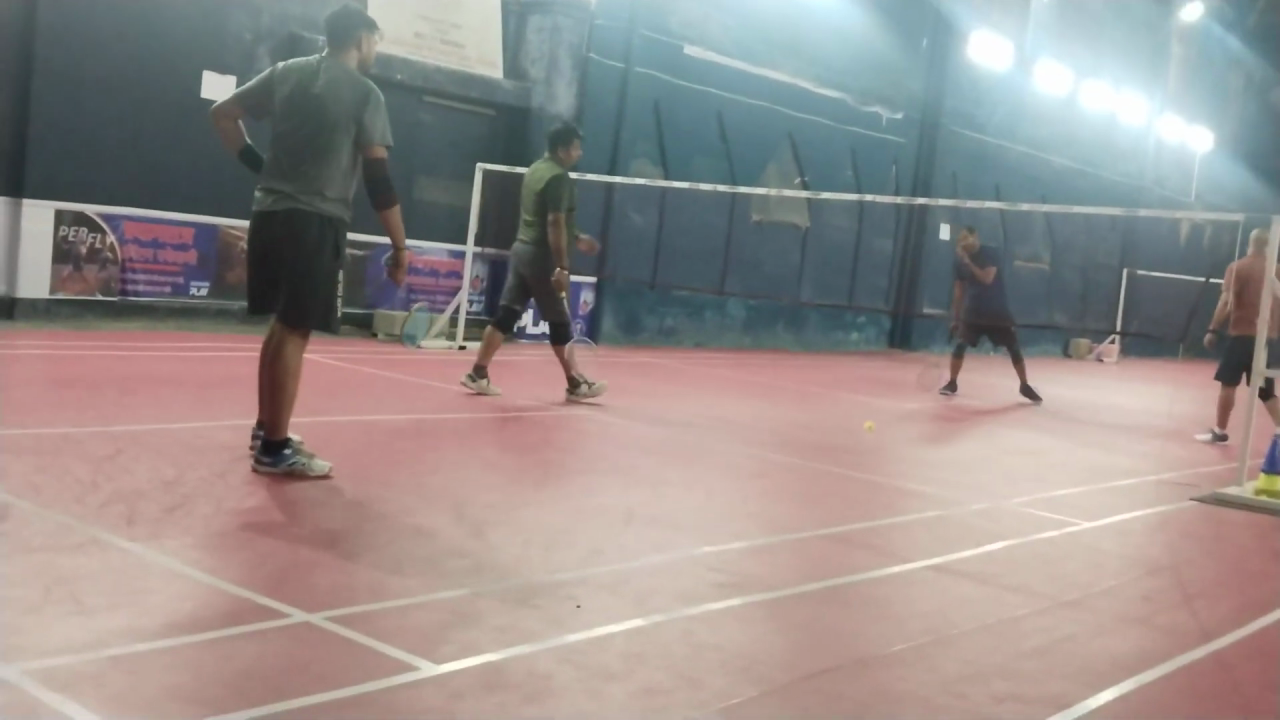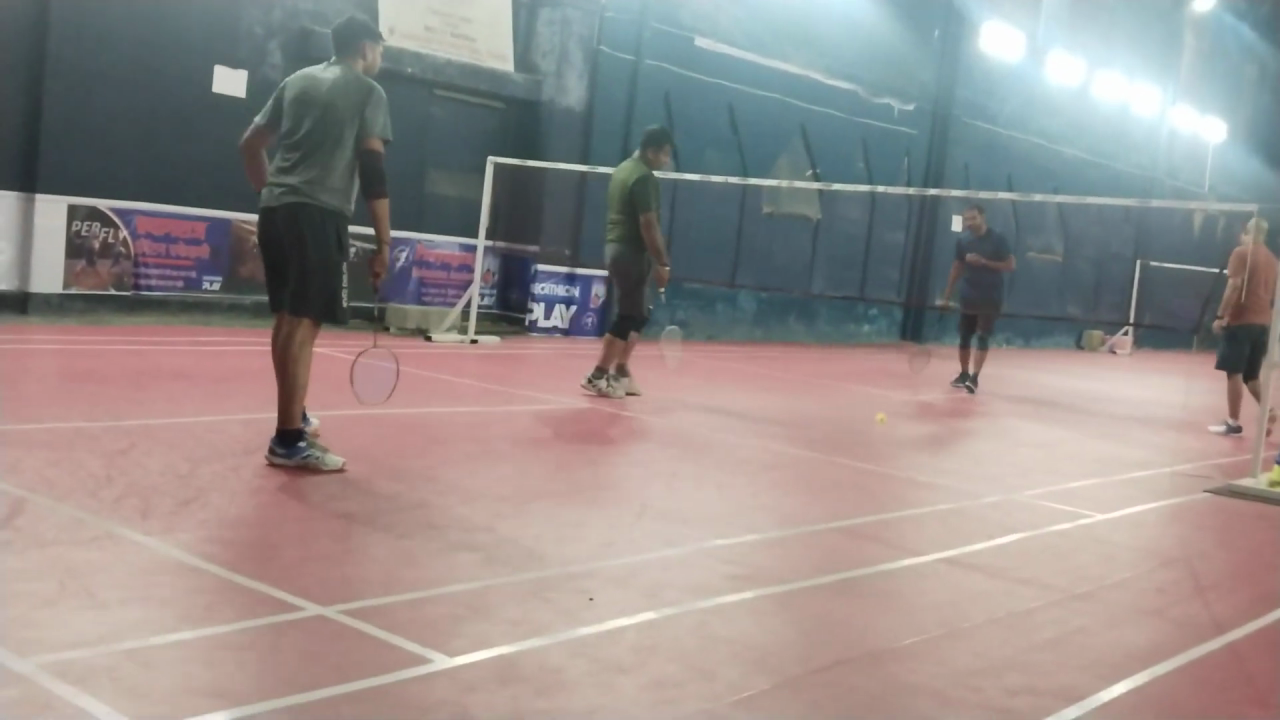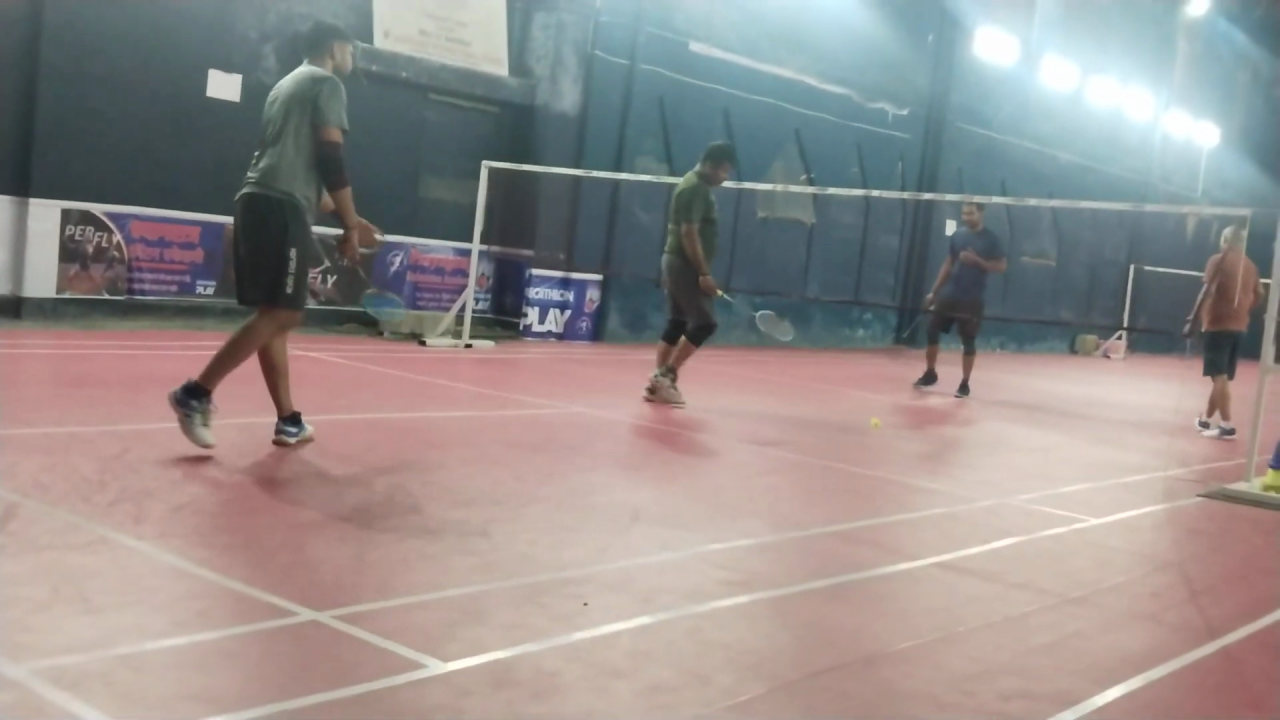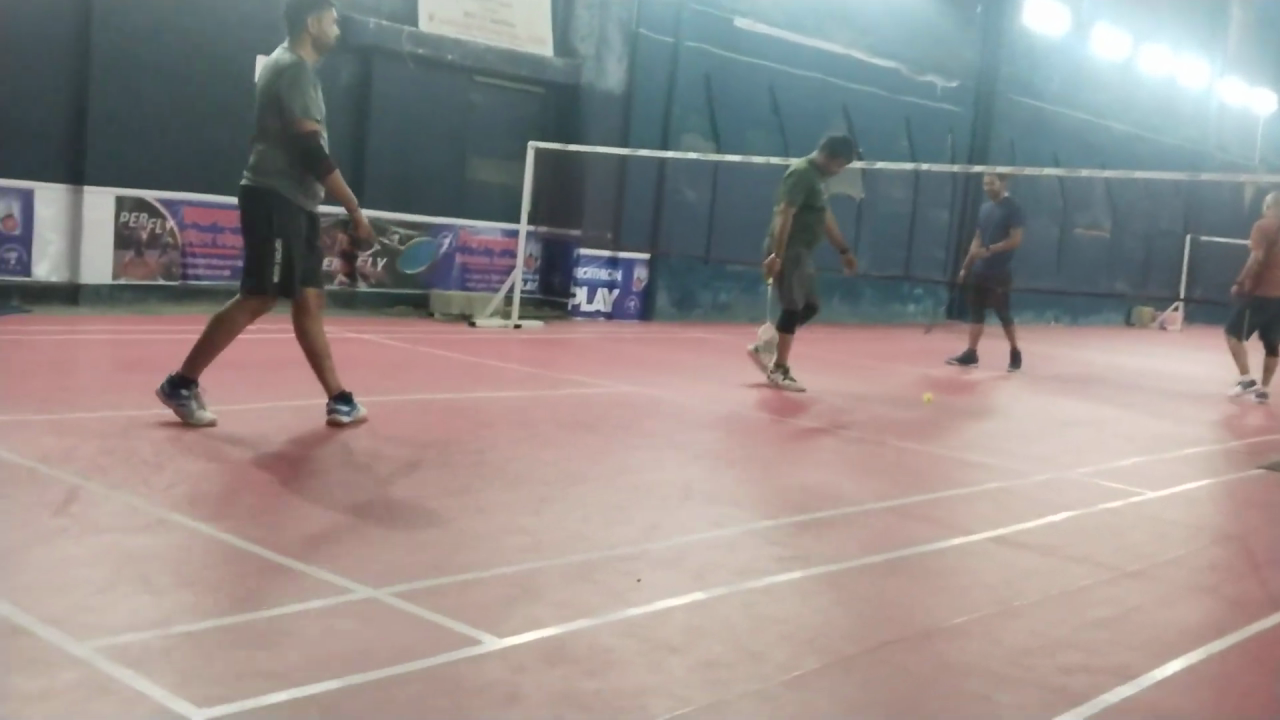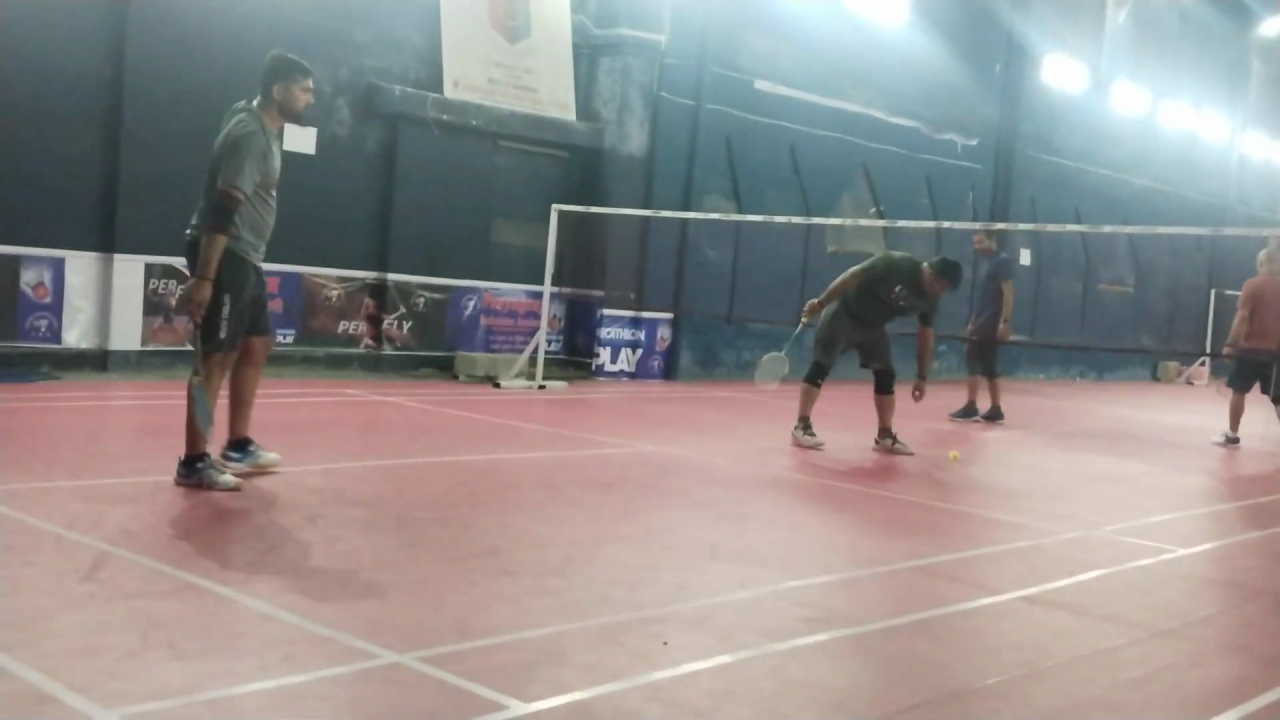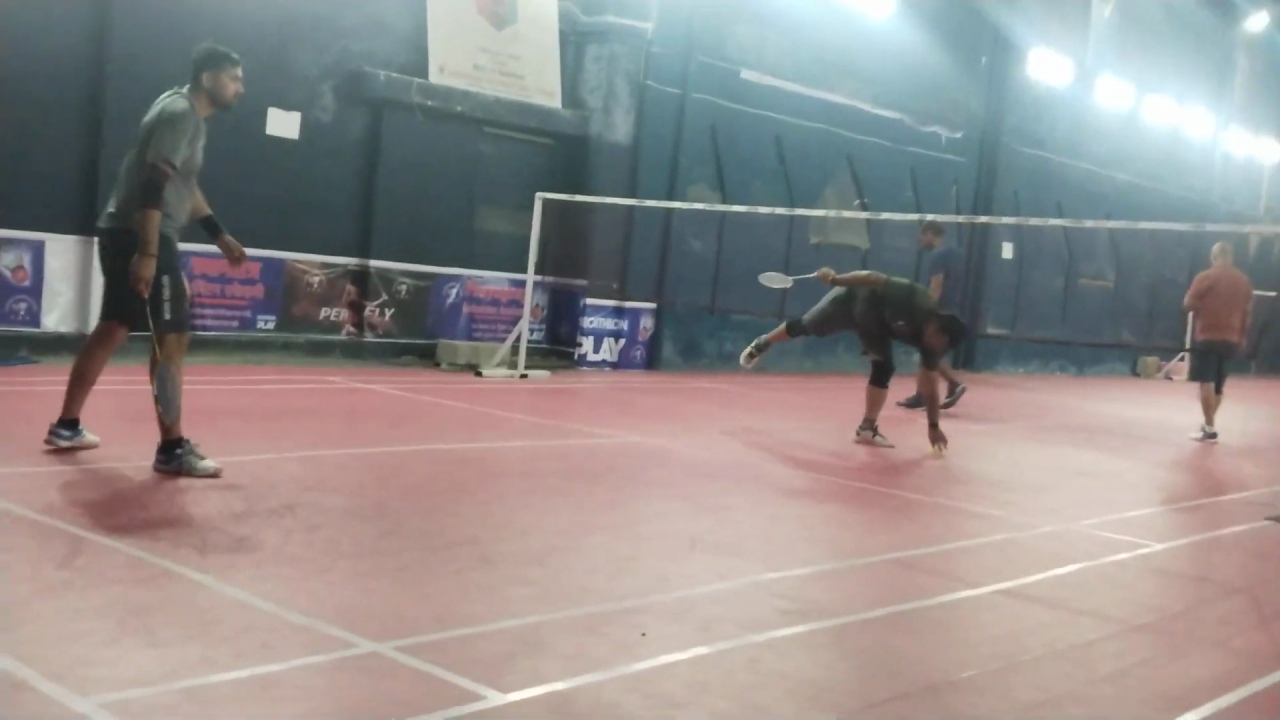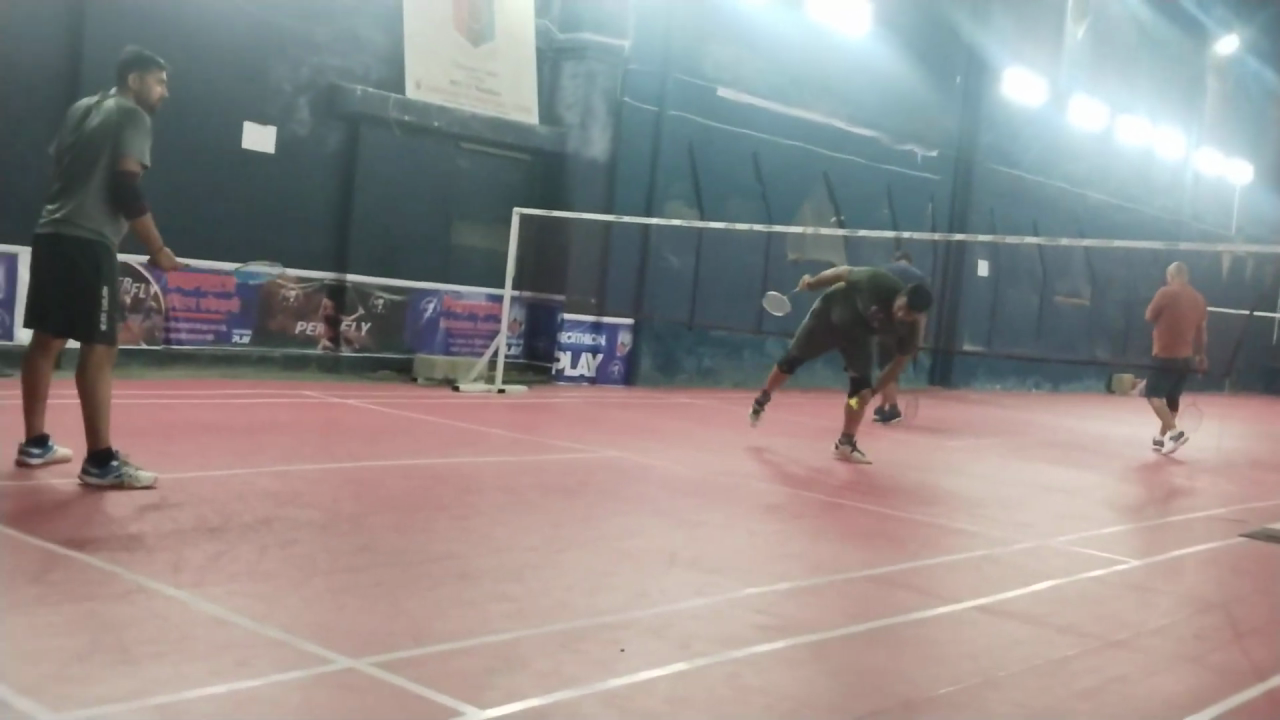
dt=0.4s
person 1, frame 1
left shoulder: (285, 73)
right shoulder: (365, 94)
left elbow: (223, 113)
right elbow: (377, 177)
left wrist: (256, 163)
right wrist: (399, 247)
left hip: (268, 214)
right hip: (316, 222)
left knee: (280, 326)
right knee: (295, 333)
left ankle: (265, 427)
right ankle: (275, 449)
person 1, frame 2
left shoulder: (296, 81)
right shoulder: (369, 92)
left elbow: (250, 143)
right elbow: (372, 172)
right wrist: (383, 243)
left hip: (275, 211)
right hip: (319, 215)
left knee: (290, 317)
right knee: (305, 323)
left ankle: (293, 416)
right ankle: (289, 441)
person 1, frame 3
left shoulder: (286, 86)
right shoulder: (326, 84)
right elbow: (330, 161)
left wrist: (349, 219)
right wrist: (350, 228)
left hip: (262, 204)
right hip: (279, 208)
left knee: (278, 314)
right knee: (279, 313)
left ankle: (289, 420)
right ankle: (195, 394)
person 1, frame 4
left shoulder: (292, 65)
right shoulder: (294, 69)
right elbow: (313, 152)
left wrist: (324, 208)
right wrist: (355, 209)
left hip: (294, 204)
right hip: (274, 200)
left knee: (310, 300)
right knee: (257, 299)
left ankle: (338, 400)
right ankle: (180, 385)
person 1, frame 5
left shoulder: (259, 123)
right shoulder: (250, 136)
right elbow: (221, 210)
right wrist: (202, 278)
left hip: (243, 257)
right hip: (224, 257)
left knee: (256, 347)
right knee: (219, 355)
left ankle: (238, 444)
right ankle: (193, 462)
person 1, frame 6
left shoulder: (183, 114)
right shoulder: (181, 115)
left elbow: (182, 187)
right elbow: (152, 187)
left wrist: (220, 235)
right wrist: (147, 252)
left hip: (123, 233)
right hip: (137, 237)
left knee: (113, 329)
right knee: (171, 337)
left ankle: (66, 425)
right ankle: (172, 448)
person 1, frame 7
left shoulder: (82, 109)
right shoulder: (133, 117)
right elbow: (127, 190)
right wrist: (158, 250)
left hip: (52, 235)
right hip: (88, 244)
left knee: (47, 340)
right knee: (98, 349)
left ankle: (35, 443)
right ankle: (101, 461)
person 2, frame 1
left shoulder: (535, 171)
right shoulder: (558, 178)
right elbow: (555, 225)
left wrist: (576, 237)
right wrist: (562, 267)
left hip: (521, 249)
right hip: (541, 256)
left knee: (507, 314)
right knee: (559, 320)
left ankle: (478, 375)
right ankle: (576, 385)
person 2, frame 2
left shoulder: (623, 170)
right shoulder: (644, 178)
right elbow: (648, 225)
right wrist: (662, 264)
left hip: (616, 248)
right hip: (631, 253)
left knee: (635, 316)
right knee: (627, 317)
left ankle: (620, 372)
right ankle: (597, 377)
person 2, frame 3
left shoulder: (700, 187)
right shoulder: (694, 189)
right elbow: (689, 234)
left wrist: (702, 271)
right wrist: (705, 273)
left hip: (680, 264)
right hip: (684, 265)
left knee: (677, 325)
right knee: (705, 323)
left ankle: (658, 385)
right ankle: (667, 374)
person 2, frame 4
left shoulder: (819, 177)
right shoulder: (802, 174)
left elbow: (825, 217)
right elbow: (784, 214)
left wrist: (844, 250)
right wrist: (776, 254)
left hip: (801, 252)
right hip: (788, 250)
left knee: (809, 306)
right knee: (793, 310)
left ankle: (763, 345)
right ankle: (779, 372)
person 2, frame 5
left shoulder: (930, 297)
right shoulder: (896, 264)
left elbow: (925, 334)
right elbow: (852, 275)
left wrist: (922, 376)
right wrist: (821, 302)
left hip: (872, 326)
right hip: (844, 315)
left knee: (886, 374)
right knee: (821, 367)
left ankle: (885, 436)
right ankle: (801, 427)
person 2, frame 6
left shoulder: (930, 341)
right shoulder: (910, 299)
left elbow: (928, 384)
right elbow: (873, 278)
left wrist: (934, 426)
right wrist: (834, 279)
left hip: (877, 328)
right hip: (850, 301)
left knee: (884, 368)
right knee: (803, 327)
left ankle: (867, 428)
right ankle: (761, 345)
person 2, frame 7
left shoulder: (907, 330)
right shoulder: (876, 282)
left elbow: (898, 363)
right elbow: (841, 272)
left wrist: (873, 390)
right wrist: (811, 282)
left hip: (858, 337)
right hip: (828, 317)
left knee: (861, 386)
right knee: (793, 359)
left ankle: (846, 443)
right ankle: (763, 399)
person 3, frame 1
left shoulder: (1237, 268)
left elbow: (1226, 301)
left wrist: (1212, 330)
left hip: (1241, 334)
left knee: (1228, 384)
left ankle: (1220, 431)
person 3, frame 2
left shoulder: (1240, 253)
right shoulder: (1272, 258)
left elbow: (1234, 286)
right elbow: (1273, 290)
left wrist: (1220, 316)
left hip: (1240, 321)
right hip: (1263, 322)
left knee: (1234, 373)
right knee: (1249, 374)
left ankle: (1233, 423)
right ankle: (1267, 411)
person 3, frame 3
left shoulder: (1218, 260)
right shoulder: (1250, 265)
left elbow: (1207, 292)
right elbow: (1259, 294)
left wrist: (1191, 319)
left hip: (1217, 326)
right hip: (1238, 327)
left knee: (1219, 376)
right knee: (1222, 375)
left ankle: (1226, 425)
right ankle: (1206, 418)
person 3, frame 4
left shoulder: (1263, 226)
left elbow: (1257, 257)
left wrist: (1239, 282)
left hip: (1257, 292)
left knee: (1233, 333)
left ankle: (1247, 379)
right ankle: (1263, 390)
person 3, frame 5
left shoulder: (1253, 285)
left elbow: (1242, 317)
left wrist: (1230, 343)
left hip: (1251, 348)
left knee: (1239, 392)
left ankle: (1232, 435)
person 3, frame 6
left shoulder: (1206, 277)
right shoulder: (1244, 280)
left elbow: (1187, 304)
right elbow: (1247, 312)
left wrist: (1199, 306)
right wrist: (1241, 336)
left hip: (1207, 338)
right hip: (1230, 341)
left knee: (1206, 384)
right knee: (1217, 385)
left ankle: (1210, 430)
right ankle: (1209, 423)
person 3, frame 7
left shoulder: (1166, 293)
right shoulder: (1199, 298)
left elbow: (1149, 317)
right elbow: (1202, 330)
right wrist: (1201, 355)
left hip: (1165, 356)
right hip: (1185, 357)
left knee: (1154, 397)
right knee: (1172, 400)
left ankle: (1175, 433)
right ankle: (1161, 439)
person 4, frame 1
left shoulder: (990, 254)
right shoulder: (959, 261)
left elbow: (987, 279)
right elbow: (959, 289)
left wrist: (968, 262)
right wrist: (955, 318)
left hip: (998, 311)
right hip: (974, 311)
left knee: (1014, 349)
right knee: (960, 345)
left ankle: (1025, 387)
right ankle: (952, 383)
person 4, frame 2
left shoulder: (998, 240)
right shoulder: (963, 241)
left elbow: (1011, 265)
right elbow: (956, 269)
left wrist: (984, 262)
right wrist: (947, 296)
left hip: (991, 297)
right hip: (969, 297)
left knee: (982, 335)
right knee: (964, 337)
left ankle: (974, 378)
right ankle: (964, 373)
person 4, frame 3
left shoulder: (991, 240)
right shoulder: (957, 236)
left elbow: (1002, 267)
left wrist: (977, 260)
right wrist: (934, 291)
left hip: (972, 299)
right hip: (949, 295)
left knee: (968, 341)
right knee: (932, 332)
left ankle: (965, 383)
right ankle: (930, 373)
person 4, frame 4
left shoulder: (1012, 208)
right shoulder: (985, 208)
left elbow: (1016, 240)
left wrist: (988, 250)
right wrist: (965, 266)
left hip: (998, 269)
right hip: (980, 268)
left knee: (1002, 313)
right knee: (976, 311)
left ankle: (1014, 353)
right ankle: (971, 353)
person 4, frame 5
left shoulder: (1002, 261)
right shoulder: (985, 262)
left elbow: (1008, 293)
left wrist: (1005, 321)
right wrist: (972, 322)
left hip: (991, 322)
right hip: (983, 321)
left knee: (973, 361)
right knee: (988, 366)
left ankle: (971, 406)
right ankle: (995, 410)
person 4, frame 6
left shoulder: (938, 255)
right shoulder: (955, 253)
left elbow: (936, 286)
right hip: (950, 312)
left ankle: (921, 396)
right ankle: (954, 384)
person 4, frame 7
left shoulder: (890, 269)
right shoulder: (921, 277)
right elbow: (922, 312)
right wrist: (919, 339)
left knee: (887, 370)
left ankle: (893, 409)
right ankle: (882, 408)
